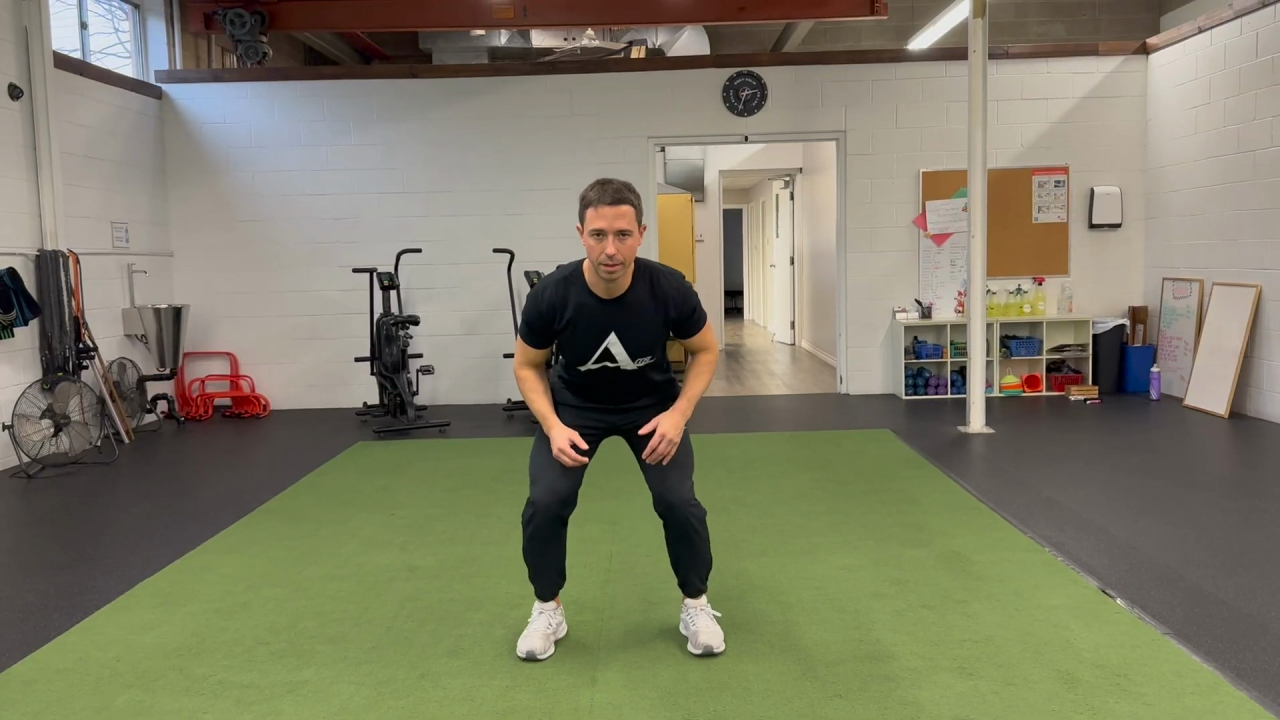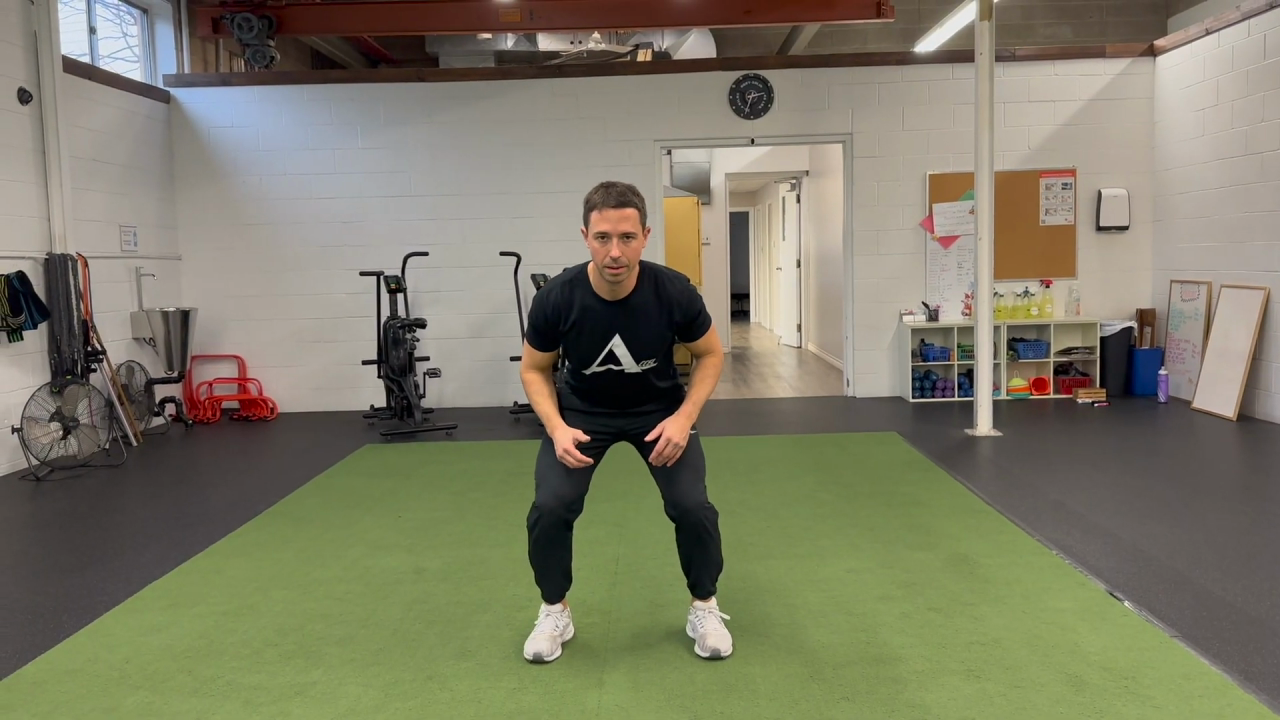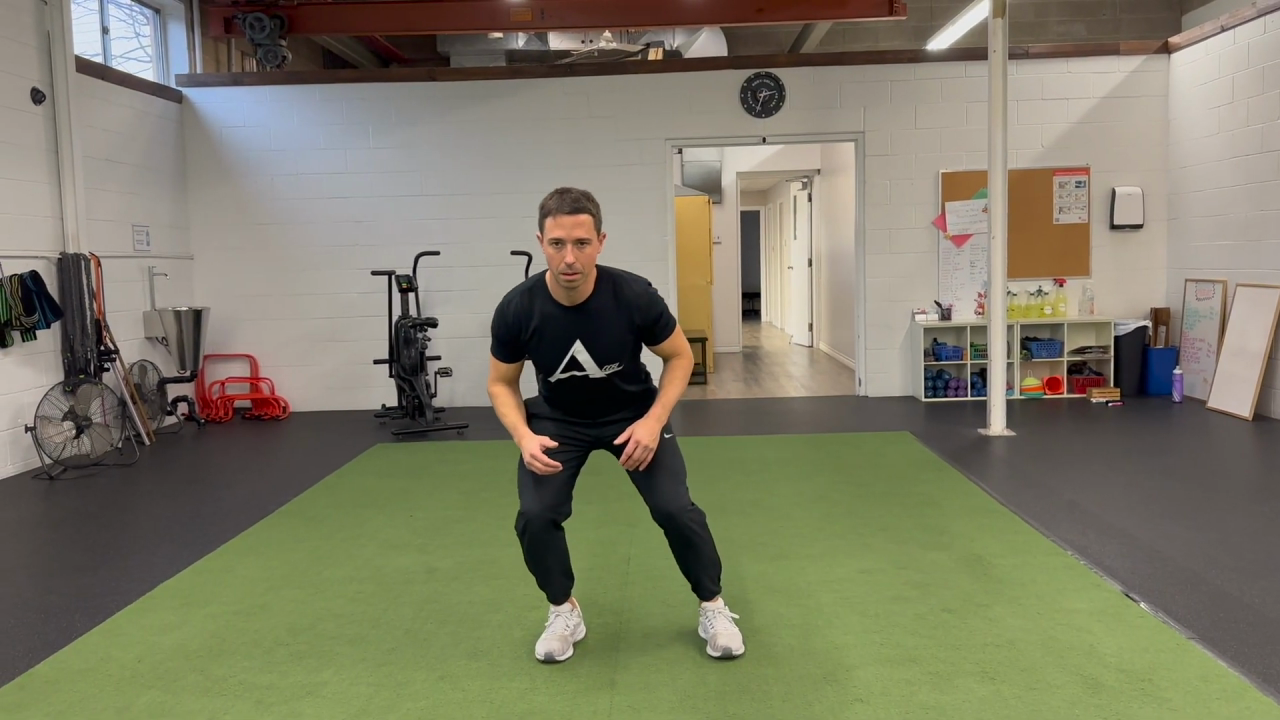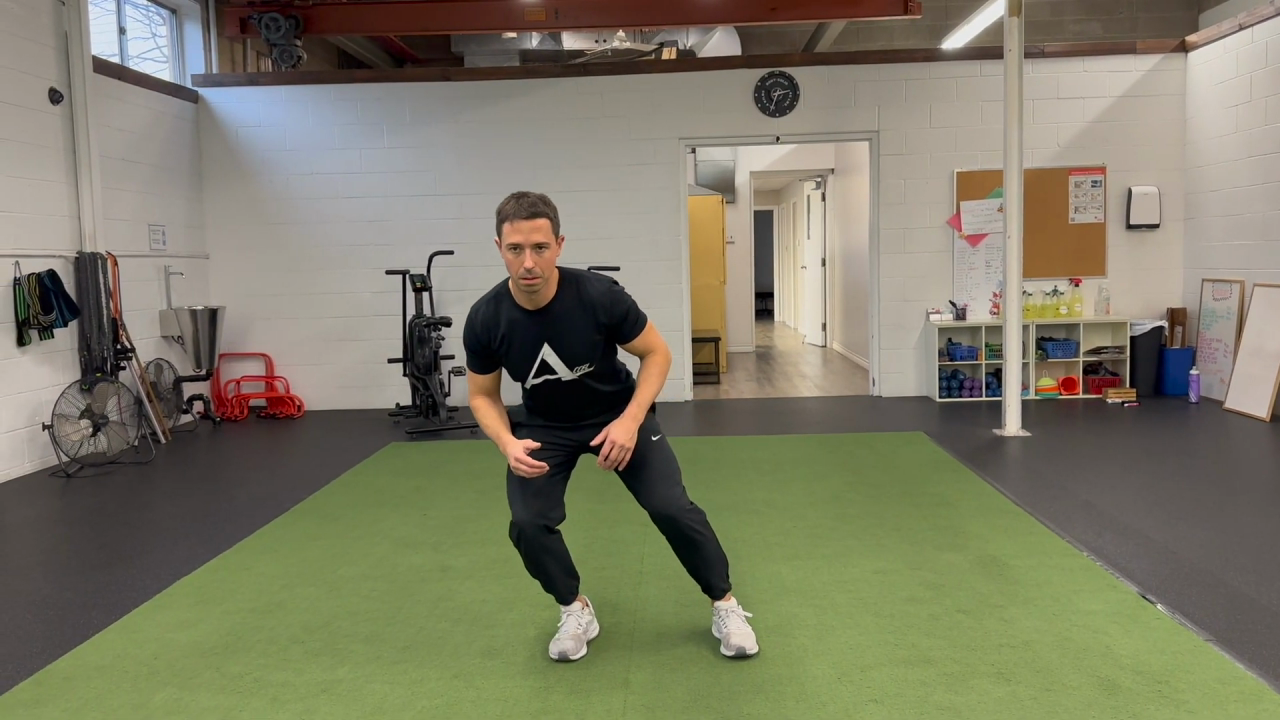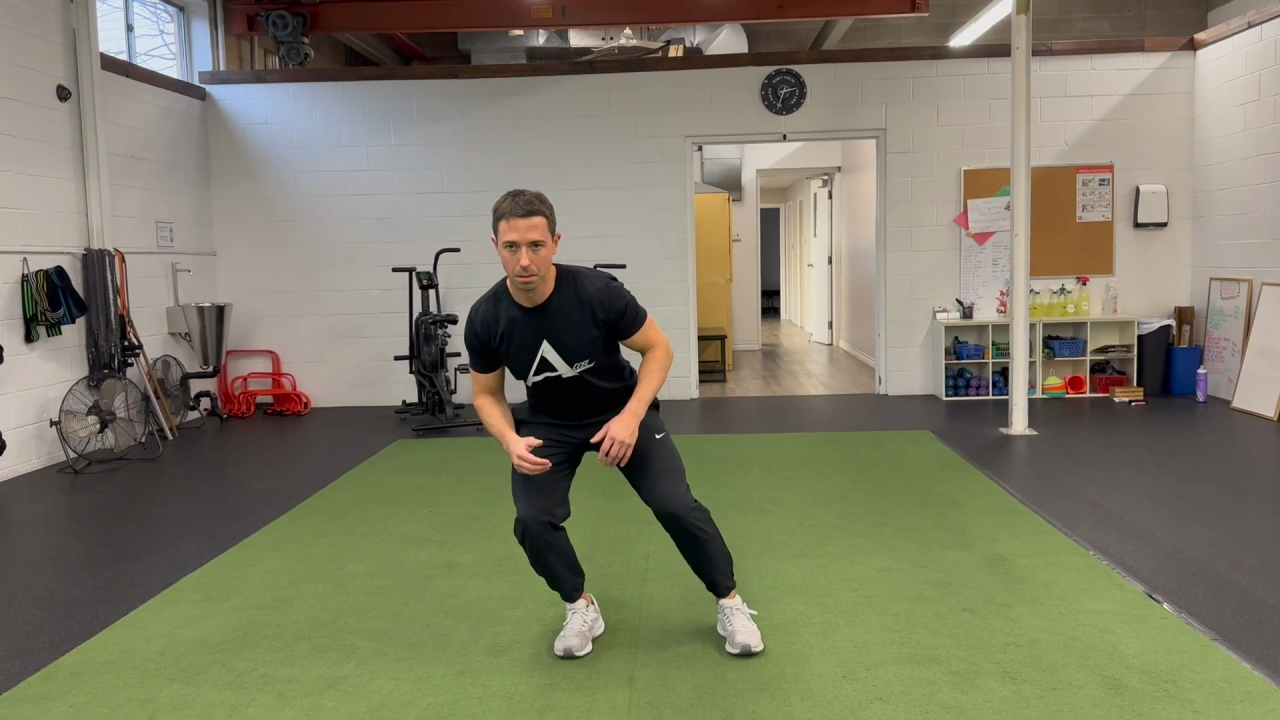
dt=1s
person 1, frame 1
left shoulder: (669, 289)
right shoulder: (551, 296)
left elbow: (706, 350)
right elbow: (528, 366)
left wrist: (679, 413)
right wrist: (553, 427)
left hip: (652, 405)
right hip: (574, 406)
left knee: (678, 502)
right knee: (546, 502)
left ankle: (695, 605)
right ankle: (547, 608)
person 1, frame 2
left shoulder: (674, 292)
right shoulder: (556, 299)
left elbow: (710, 354)
right elbow: (534, 369)
left wrist: (684, 417)
right wrist: (556, 427)
left hip: (659, 409)
right hip: (581, 411)
left knee: (692, 507)
right knee: (550, 508)
left ankle: (704, 607)
right ankle: (554, 610)
person 1, frame 3
left shoulder: (633, 296)
right shoulder: (516, 310)
left elbow: (679, 357)
right elbow: (501, 383)
left wrist: (654, 421)
right wrist: (524, 436)
left hip: (633, 413)
right hip: (558, 419)
left knee: (674, 509)
right knee: (535, 515)
left ankle: (712, 606)
right ankle: (564, 611)
person 1, frame 4
left shoulder: (599, 296)
right shoulder: (485, 319)
left elbow: (657, 354)
right elbow: (482, 395)
left wrist: (630, 421)
right wrist: (507, 443)
left hip: (617, 414)
right hip: (543, 425)
left knee: (671, 508)
right knee: (529, 523)
left ankle: (724, 604)
right ankle: (576, 609)
person 1, frame 5
left shoulder: (597, 292)
right shoulder: (485, 319)
left elbow: (658, 349)
right elbow: (487, 394)
left wrist: (631, 418)
right wrist: (511, 440)
left hip: (620, 411)
right hip: (547, 422)
left knee: (675, 506)
right knee: (533, 520)
left ankle: (730, 602)
right ankle: (581, 607)
